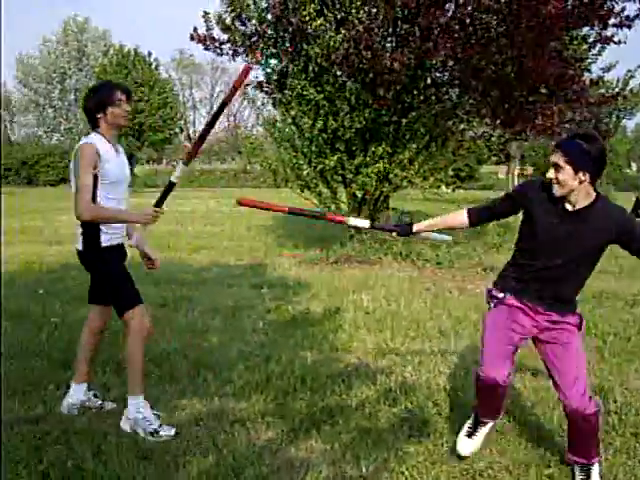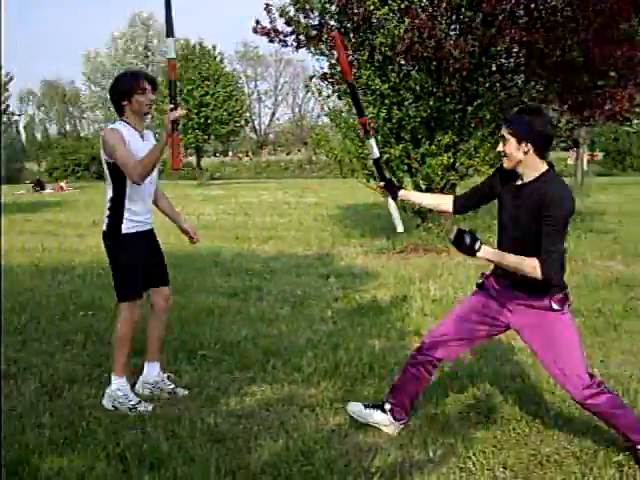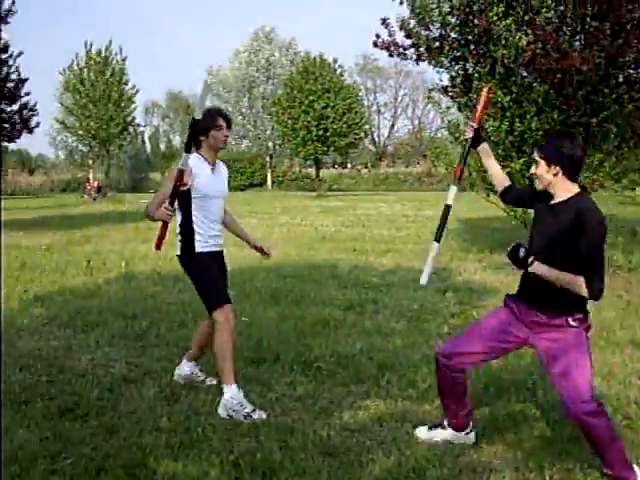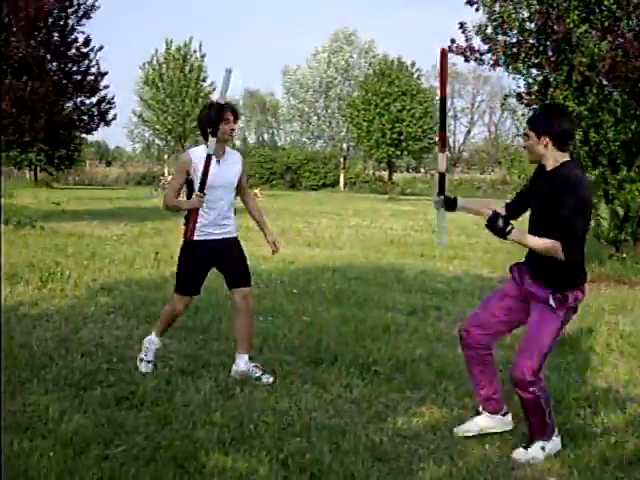
dt=0.4s
person 1, frame 1
right shoulder: (533, 192)
right elbow: (477, 215)
right wrist: (418, 225)
left hip: (559, 317)
right hip: (510, 301)
left knee: (579, 403)
right knee: (492, 377)
right ankle: (484, 417)
person 1, frame 2
left shoulder: (556, 196)
right shoulder: (503, 177)
left elbow: (545, 268)
right elbow: (458, 203)
left wrist: (485, 252)
right wrist: (402, 193)
left hip: (540, 304)
right hip: (496, 291)
left knee: (580, 385)
right knee: (433, 348)
right ankle: (393, 412)
person 1, frame 3
left shoulder: (586, 216)
right shoulder: (544, 197)
left elbow: (592, 287)
right elbow: (507, 192)
left wrist: (534, 266)
right wrist: (482, 147)
left hip: (562, 324)
right hip: (519, 310)
left knee: (581, 405)
right knee: (448, 356)
right ankle: (458, 428)
person 1, frame 4
left shoulder: (572, 183)
right shoulder: (545, 174)
left elbow: (569, 250)
right elbow: (512, 209)
left wrist: (510, 233)
right wrist: (458, 203)
left hip: (557, 293)
right hip: (527, 278)
left knee: (525, 373)
right knee: (473, 332)
left ankle: (545, 437)
right ankle: (494, 412)
person 2, frame 1
left shoulder: (118, 152)
right shoulder: (88, 148)
right elbow: (84, 210)
left wrist: (142, 245)
right wrist: (136, 219)
left hip: (112, 246)
right hip: (98, 248)
left knee: (97, 319)
right knee: (140, 322)
left ankle: (77, 394)
right ankle: (137, 409)
person 2, frame 2
left shoulder: (149, 137)
right shoulder: (113, 135)
right elbow: (137, 175)
left wrist: (182, 222)
right wrist: (165, 135)
left hip: (144, 231)
right hip: (122, 234)
left knee: (162, 302)
right knee: (130, 309)
left ankle: (154, 374)
right ankle: (118, 390)
person 2, frame 3
left shoulder: (222, 169)
right shoulder: (185, 167)
right elbow: (151, 207)
left wrist: (252, 241)
right wrist: (159, 213)
left hip: (214, 251)
right hip: (195, 253)
left knee: (218, 316)
right knee: (225, 318)
left ankle: (187, 367)
right ankle: (232, 397)
person 2, frame 4
left shoulder: (236, 159)
right shoulder: (190, 159)
left elbow: (247, 198)
right elbow: (167, 200)
left wrist: (267, 231)
right wrist: (185, 203)
left hip: (229, 241)
right hip: (197, 242)
left knee: (245, 300)
right knee: (181, 304)
left ankle: (243, 363)
right ankle: (152, 342)
